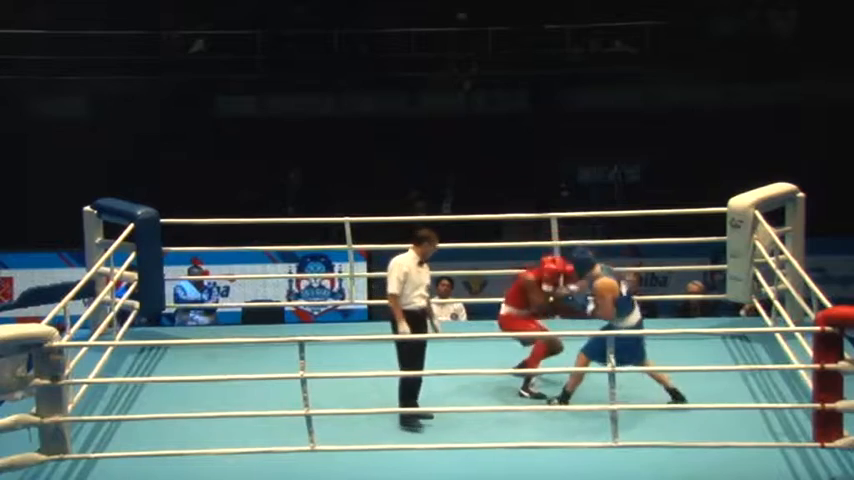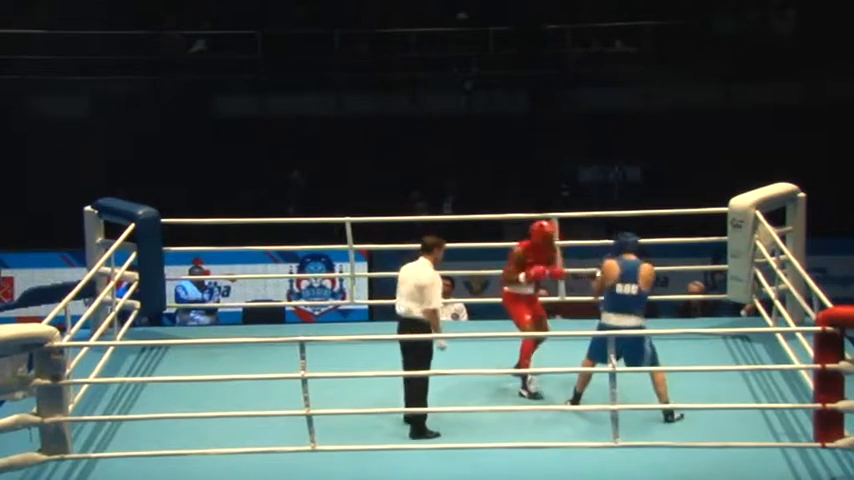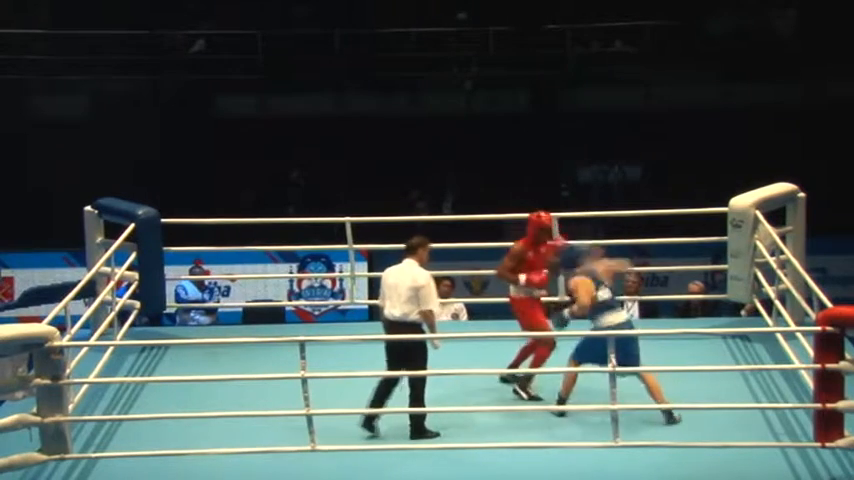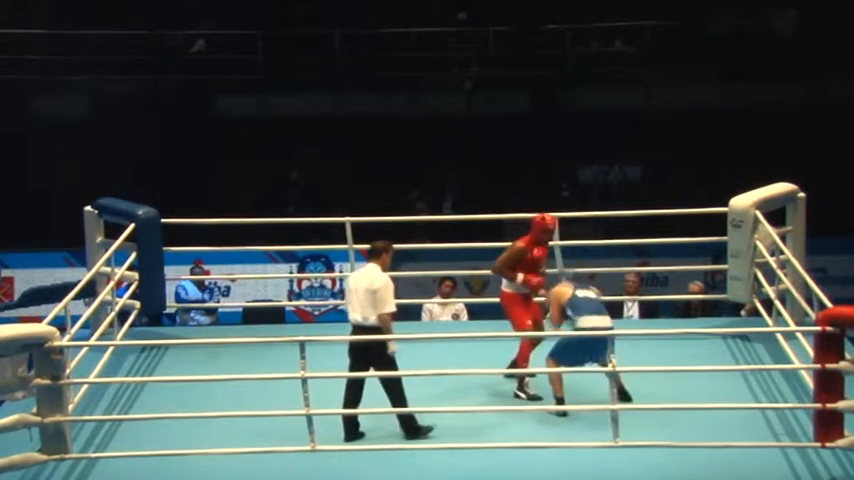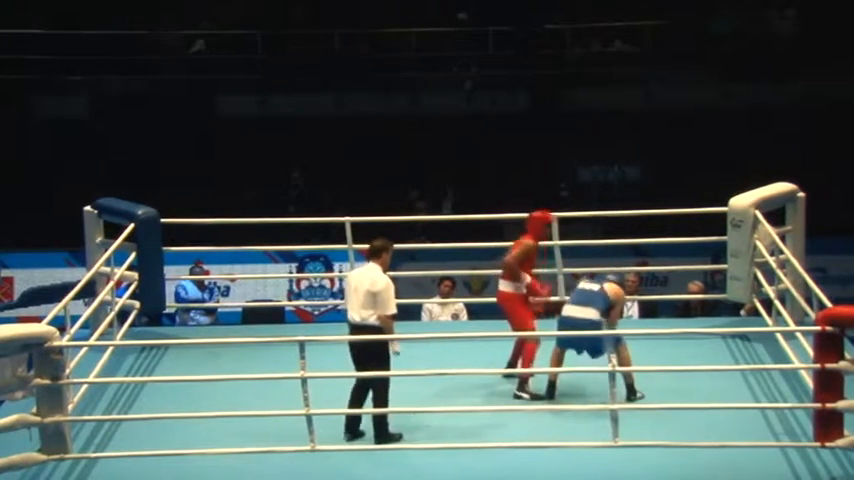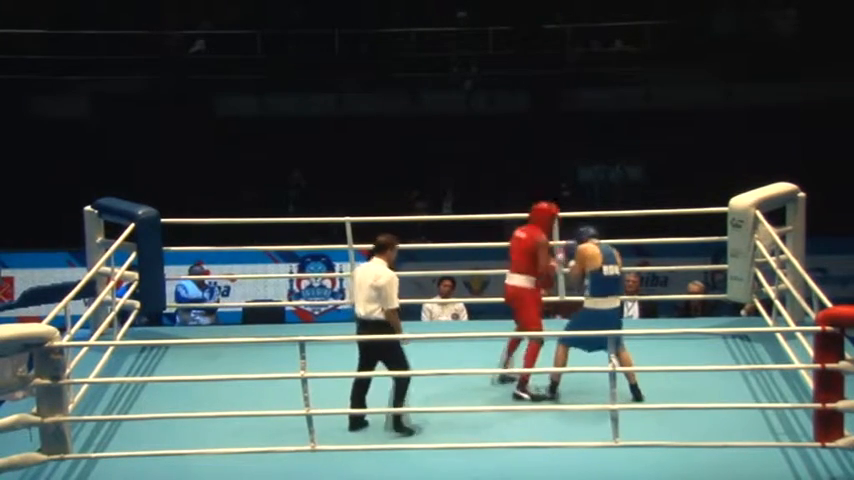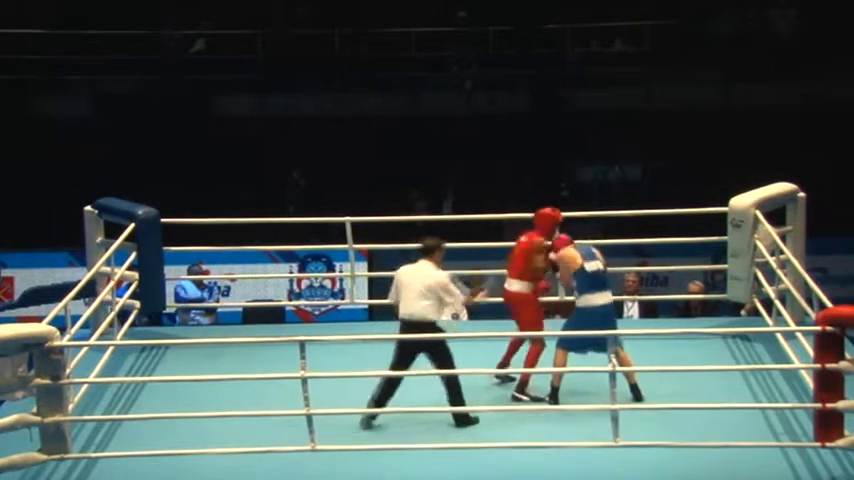
dt=0.5s
person 1, frame 1
left shoulder: (423, 266)
right shoulder: (400, 263)
right elbow: (393, 295)
left wrist: (433, 320)
right wrist: (401, 322)
left hip: (418, 318)
right hip: (404, 318)
left knee: (417, 367)
right knee: (409, 367)
left ankle: (411, 408)
right ankle: (407, 414)
person 1, frame 2
left shoulder: (407, 268)
right shoulder: (431, 275)
right elbow: (431, 310)
right wrist: (439, 336)
left hip: (404, 325)
right hip: (417, 328)
left knee: (411, 372)
right knee: (420, 377)
left ankle: (411, 413)
right ankle: (418, 428)
person 1, frame 3
left shoulder: (389, 273)
right shoulder: (423, 276)
left elbow: (382, 305)
right elbow: (427, 312)
right wrist: (434, 335)
left hip: (392, 330)
right hip: (412, 332)
left knee: (391, 376)
right knee: (417, 382)
left ankle: (370, 419)
right ankle: (418, 429)
person 1, frame 4
left shoulder: (353, 277)
right shoulder: (382, 279)
left elbow: (351, 308)
right elbow: (384, 316)
right wrist: (390, 341)
left hip: (356, 335)
right hip: (374, 337)
left knee: (354, 383)
right knee: (392, 384)
left ankle: (350, 430)
right ankle: (411, 428)
person 1, frame 5
left shoulder: (353, 275)
right shoulder: (382, 281)
left elbow: (348, 305)
right elbow: (385, 317)
right wrist: (393, 341)
left hip: (355, 333)
right hip: (374, 336)
left knee: (363, 380)
right knee: (380, 385)
left ankle: (352, 428)
right ankle: (381, 433)
person 1, frame 6
left shoulder: (360, 270)
right shoulder: (387, 275)
right elbow: (390, 310)
right wrist: (400, 332)
left hip: (363, 327)
right hip: (380, 329)
left knee: (363, 374)
right knee: (402, 373)
left ankle: (355, 419)
right ankle: (397, 420)
person 1, frame 7
left shoulder: (403, 271)
right shoulder: (440, 277)
left elbow: (394, 301)
right elbow: (459, 303)
right wrist: (475, 295)
left hip: (407, 328)
right hip: (429, 329)
left knee: (395, 372)
right knee: (448, 373)
left ankle: (372, 413)
right ankle: (461, 417)
person 2, frame 1
left shoulder: (551, 278)
right shoulder: (530, 278)
left elbow: (555, 308)
right elbow: (540, 307)
left wrist: (568, 284)
right wrist: (548, 284)
left hip: (525, 316)
right hip: (509, 318)
left knee: (556, 346)
right knee: (544, 340)
left ankle: (522, 367)
right ankle: (527, 386)
person 2, frame 2
left shoulder: (550, 250)
right shoulder: (520, 251)
left elbow: (553, 271)
right elbow: (506, 279)
left wrist: (556, 272)
right wrist: (526, 276)
left hip: (531, 295)
right hip: (513, 296)
left knee: (543, 332)
right knee: (530, 332)
left ankle: (521, 366)
right ankle: (526, 385)
person 2, frame 3
left shoulder: (545, 245)
right shoulder: (520, 248)
left elbow: (553, 269)
right elbow: (501, 272)
left wrist: (557, 254)
right wrist: (524, 279)
left hip: (534, 299)
right hip: (522, 301)
left knee: (539, 340)
right knee: (549, 341)
left ankle: (509, 372)
right ankle: (524, 385)
person 2, frame 4
left shoulder: (543, 246)
right shoulder: (521, 246)
left elbow: (540, 273)
right elbow: (497, 267)
left wrist: (539, 273)
right wrist: (522, 278)
left hip: (526, 294)
right hip: (511, 296)
left knee: (538, 333)
right knee: (528, 335)
left ankle: (514, 367)
right ankle: (521, 386)
person 2, frame 5
left shoulder: (530, 243)
right shoulder: (528, 243)
right elbow: (508, 263)
left wrist: (538, 289)
right wrist: (529, 282)
left hip: (520, 294)
right hip: (509, 295)
left knee: (525, 334)
right knee: (532, 337)
left ankle: (511, 367)
right ankle: (522, 387)
person 2, frame 6
left shoulder: (520, 231)
right shoulder: (540, 238)
right elbow: (544, 269)
left wrist: (548, 270)
right wrist: (550, 272)
left hip: (512, 285)
right hip: (524, 289)
left knee: (522, 329)
right knee: (536, 337)
left ankle: (504, 371)
right ankle: (522, 387)
person 2, frame 7
left shoulder: (526, 237)
right shoulder: (538, 241)
right elbow: (540, 270)
right wrist: (550, 261)
left hip: (511, 290)
right hip: (521, 295)
left knee: (525, 333)
right knee: (537, 341)
left ankle: (502, 368)
right ankle: (520, 390)
person 3, frame 1
left shoulder: (601, 283)
right shoulder: (604, 267)
left elbow: (608, 313)
left wrist: (591, 309)
left hip: (622, 327)
right hip: (635, 321)
left knee: (584, 356)
right knee: (641, 362)
left ankle: (564, 397)
right ankle: (676, 395)
person 3, frame 2
left shoulder: (609, 265)
right shoulder: (647, 270)
left elbow: (596, 292)
left hip: (609, 325)
right hip: (635, 327)
left knee: (590, 360)
right knee: (654, 367)
left ankle: (575, 400)
right ankle: (668, 411)
person 3, frame 3
left shoulder: (576, 282)
right shoulder: (599, 268)
left elbow: (584, 306)
right elbow: (624, 265)
left wrist: (568, 313)
left hip: (605, 330)
right hip: (625, 324)
left knee: (575, 362)
right knee: (640, 371)
left ankle: (560, 404)
right ankle: (668, 412)
person 3, frame 4
left shoulder: (557, 291)
right shoulder: (593, 290)
left elbow: (556, 323)
left hip: (586, 330)
right hip: (606, 328)
left knee: (552, 361)
right knee: (603, 359)
left ankle: (560, 405)
right ankle: (623, 394)
person 3, frame 5
left shoulder: (583, 282)
right shoulder: (618, 291)
right elbow: (612, 322)
left hip: (568, 318)
right hip: (592, 321)
left knee: (560, 347)
right knee: (620, 346)
left ankle: (550, 390)
right ankle: (631, 392)
person 3, frame 6
left shoulder: (583, 249)
right shoulder: (614, 251)
left elbow: (576, 279)
left wrist: (573, 261)
left hip: (592, 310)
right hip: (613, 308)
left knee: (564, 344)
right knee: (619, 349)
left ankle: (553, 388)
right ankle: (636, 391)
person 3, frame 7
left shoulder: (564, 254)
right shoulder: (594, 250)
left elbow: (567, 283)
left hip: (586, 308)
right hip: (607, 304)
left knee: (562, 347)
right knee: (616, 348)
left ankle: (554, 393)
right ankle: (636, 391)
